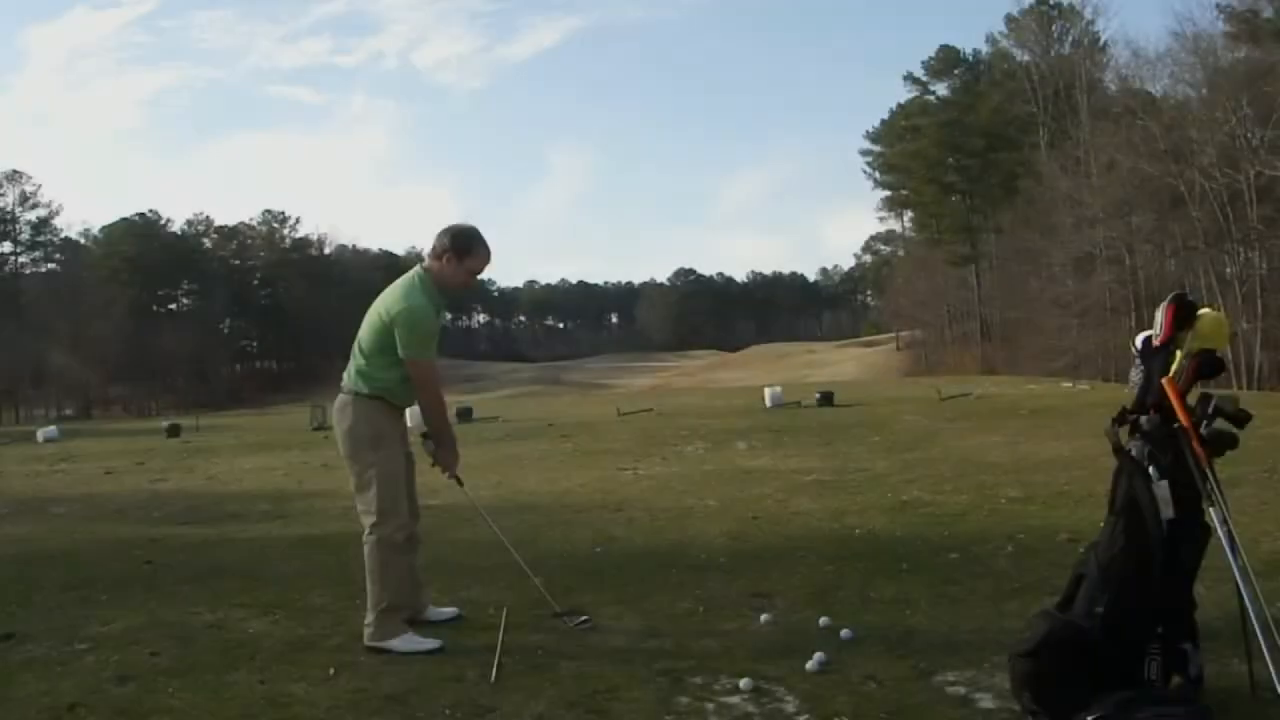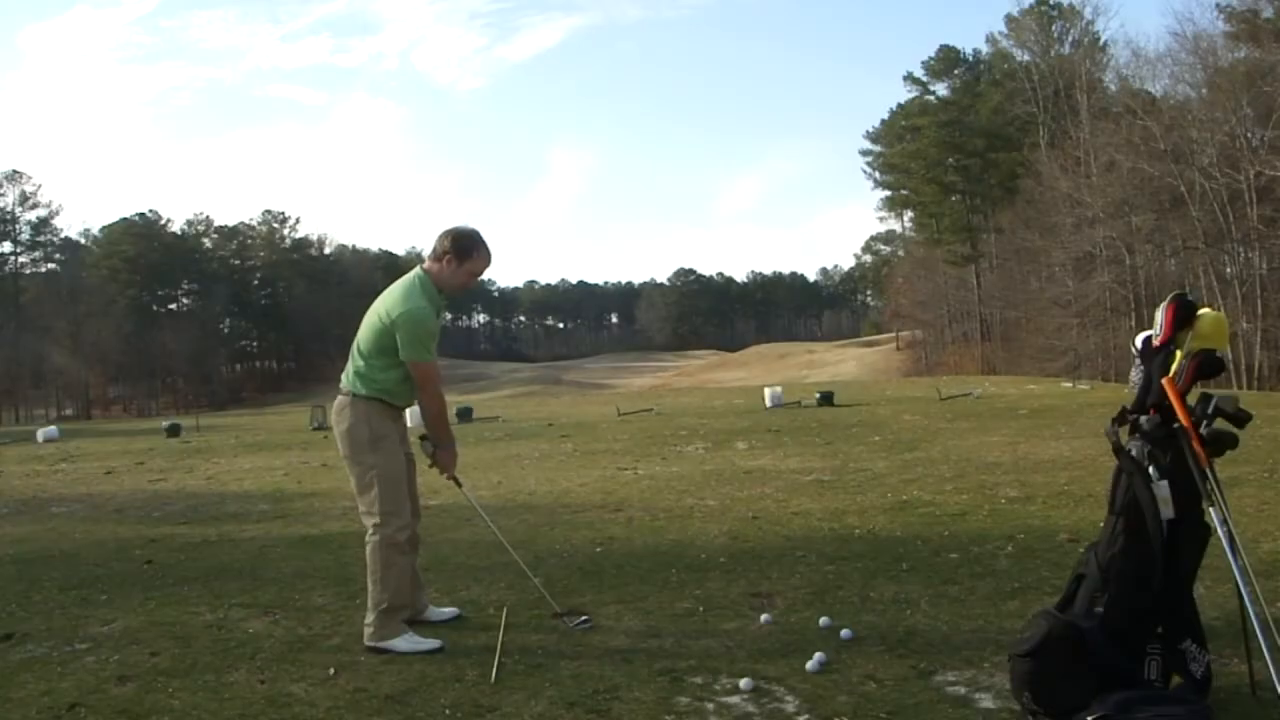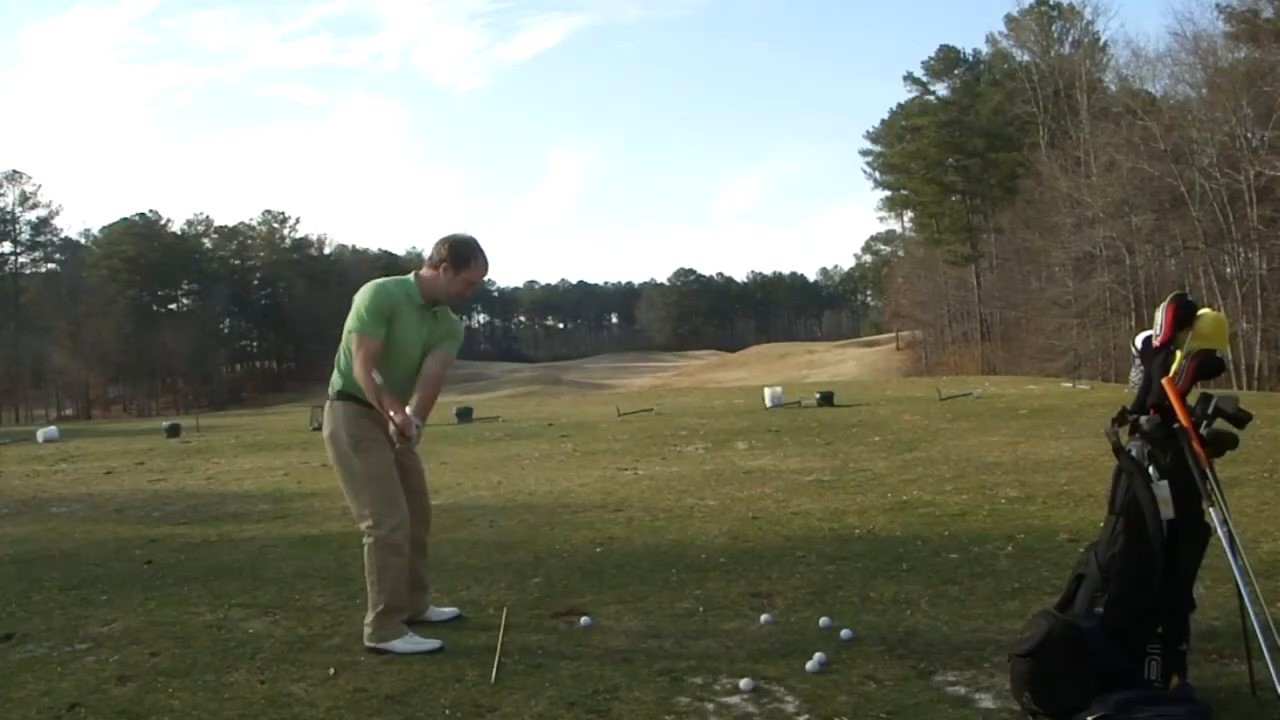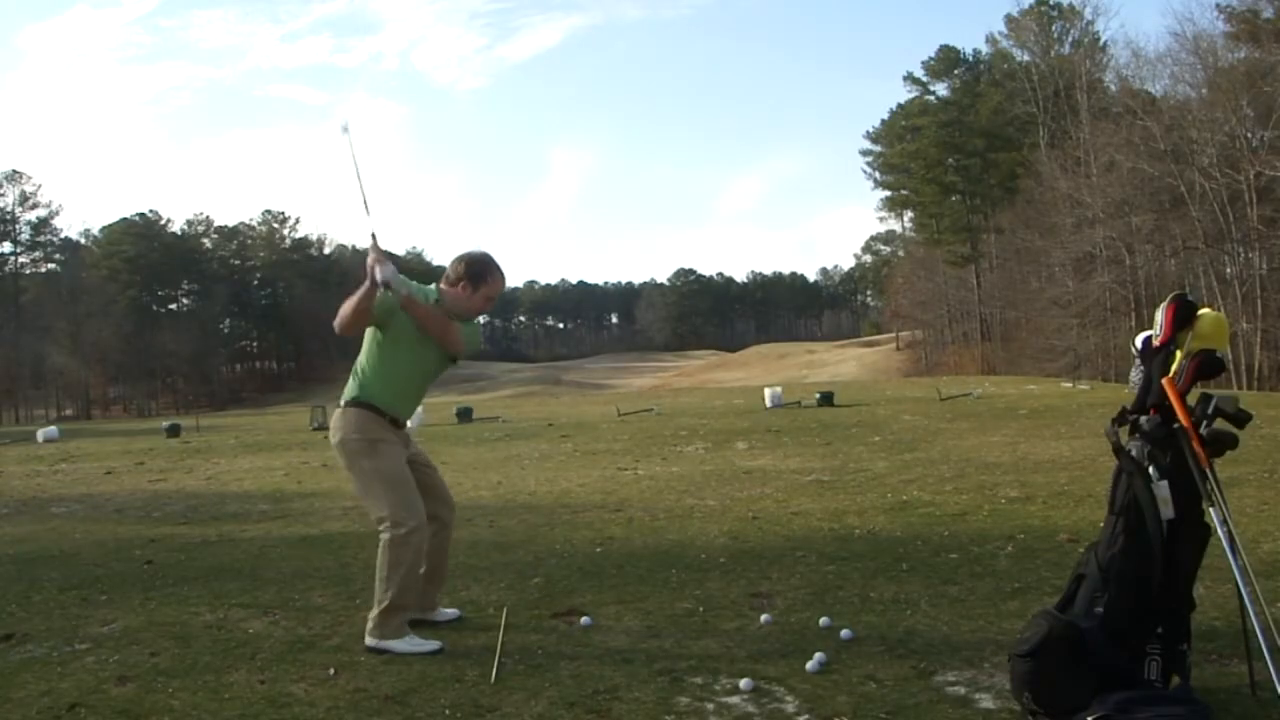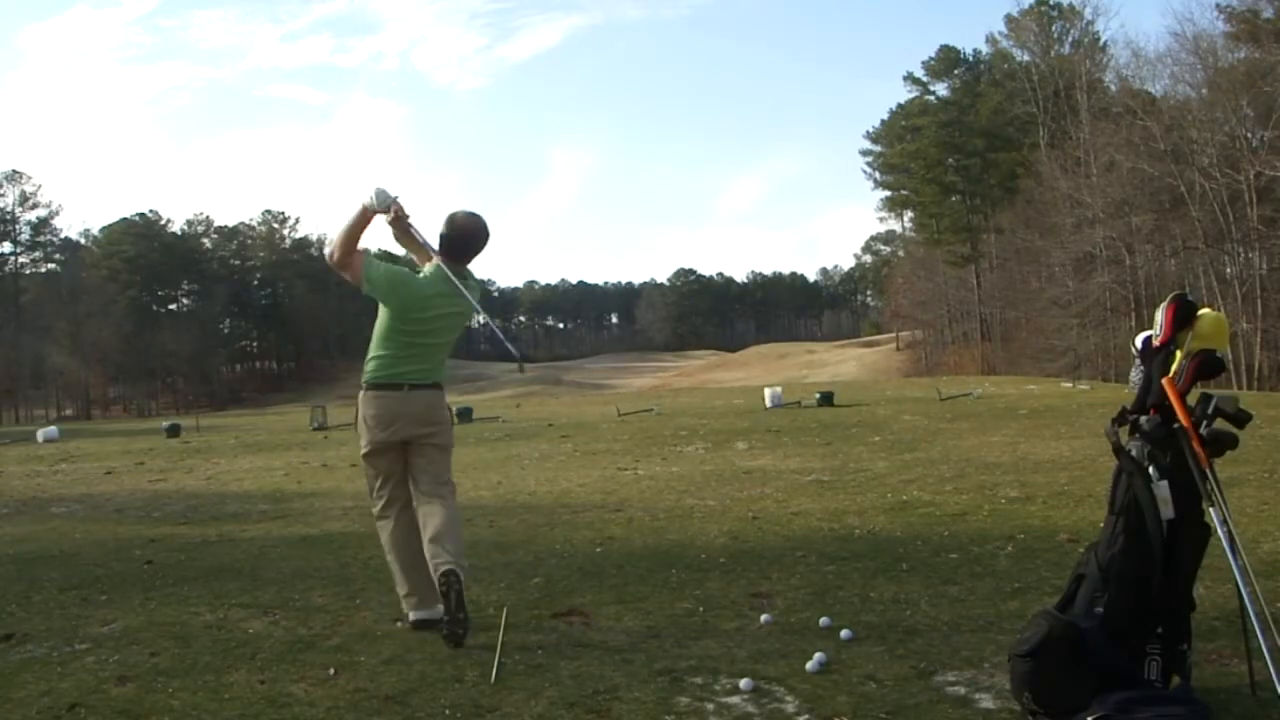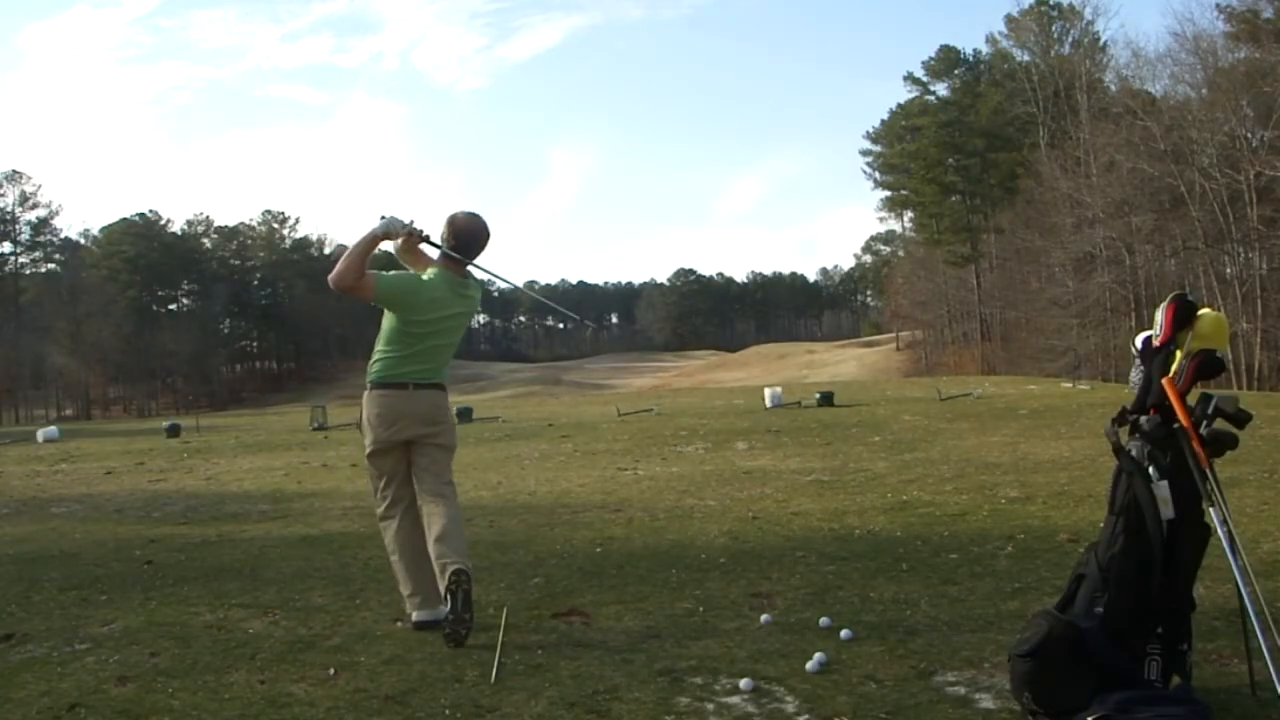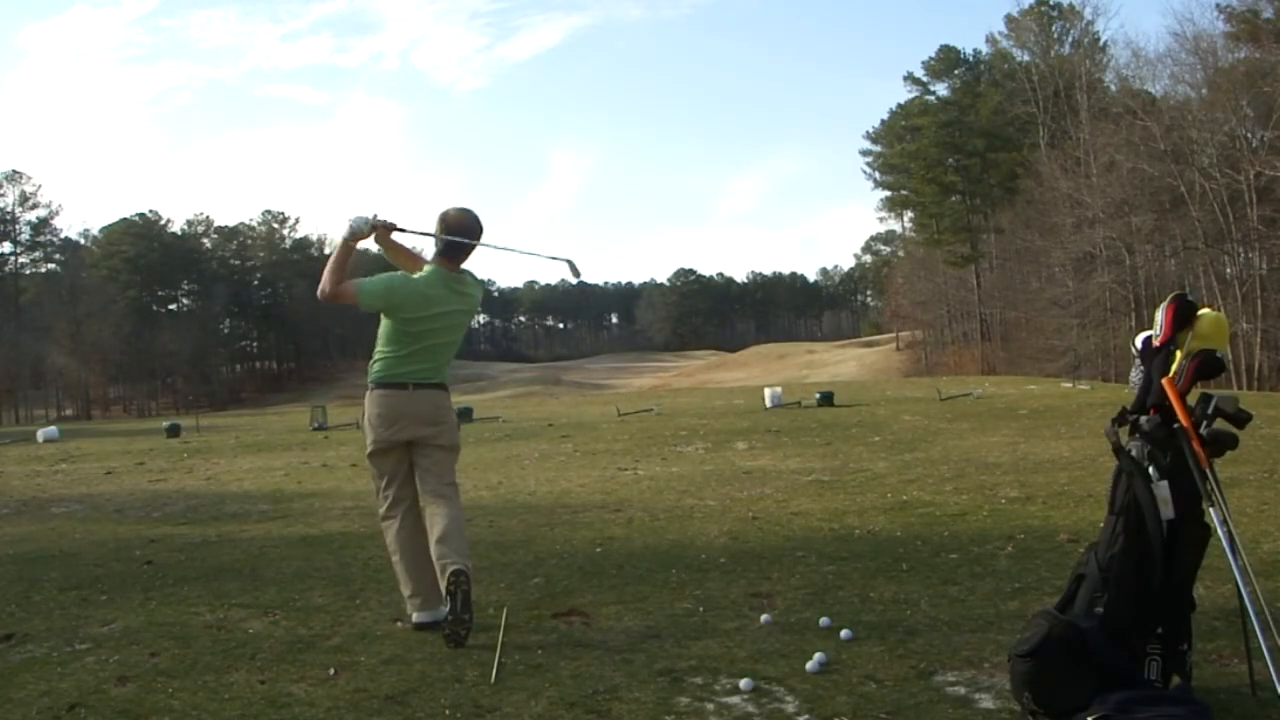
dt=0.5s
person 1, frame 1
left shoulder: (425, 293)
right shoulder: (413, 306)
left elbow: (427, 379)
right elbow: (427, 385)
left wrist: (437, 434)
right wrist: (446, 443)
left hip: (386, 413)
right hip: (366, 414)
left knee: (404, 516)
right knee: (386, 521)
left ankle: (409, 603)
right ankle: (384, 628)
person 1, frame 2
left shoulder: (424, 293)
right shoulder: (414, 309)
left elbow: (427, 380)
right elbow: (428, 387)
left wrist: (434, 434)
right wrist: (445, 444)
left hip: (384, 413)
right hip: (365, 415)
left knee: (405, 515)
right knee: (389, 521)
left ankle: (410, 604)
right ankle: (384, 629)
person 1, frame 3
left shoulder: (451, 325)
right shoulder: (380, 294)
left elbow: (433, 374)
right elbow: (363, 366)
left wrist: (414, 421)
right wrist: (391, 412)
left hip: (394, 421)
right hip: (353, 417)
left knee: (415, 515)
right knee: (387, 523)
left ankle: (413, 603)
right ankle: (384, 629)
person 1, frame 4
left shoulder: (467, 333)
right shoulder: (394, 296)
left elbow: (438, 327)
right elbow: (345, 324)
left wrist: (402, 289)
right wrist: (372, 284)
left hip: (393, 428)
right hip: (361, 424)
left knee: (439, 512)
right knee: (406, 521)
left ankle: (419, 603)
right ankle: (386, 629)
person 1, frame 5
left shoulder: (404, 286)
right shoulder: (468, 290)
left elbow: (336, 257)
right elbow: (434, 261)
left wrist: (371, 209)
right wrist: (403, 226)
left hip: (381, 402)
right hip: (429, 402)
left knee: (392, 505)
right knee: (436, 494)
left ankle: (420, 603)
right ankle: (446, 570)
person 1, frame 6
left shoulder: (411, 288)
right shoulder: (470, 291)
left elbow: (340, 280)
right elbow: (435, 267)
left wrist: (379, 232)
right wrist: (406, 245)
left hip: (385, 402)
right hip: (432, 402)
left knee: (395, 506)
right knee: (438, 494)
left ankle: (423, 604)
right ankle: (453, 569)
person 1, frame 7
left shoulder: (398, 288)
right shoulder: (471, 290)
left elbow: (328, 291)
right elbow: (427, 271)
left wrist: (349, 239)
right wrist: (385, 241)
left hip: (386, 403)
right hip: (434, 403)
left knee: (398, 506)
right knee: (440, 496)
left ankle: (424, 605)
right ankle: (454, 570)
